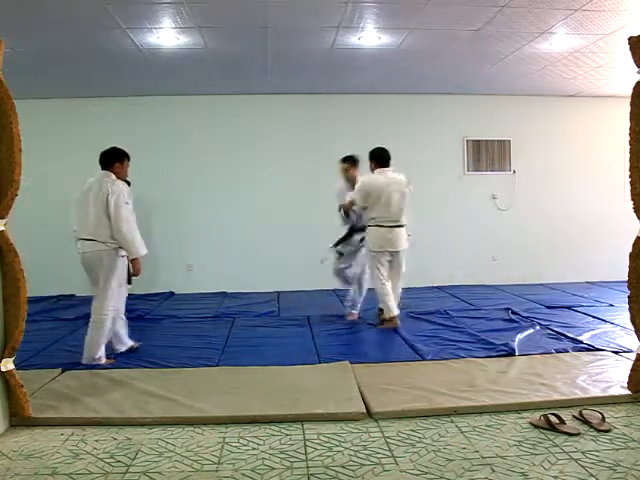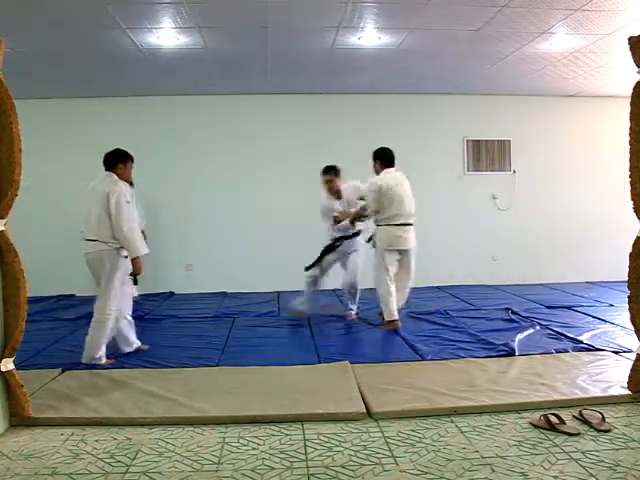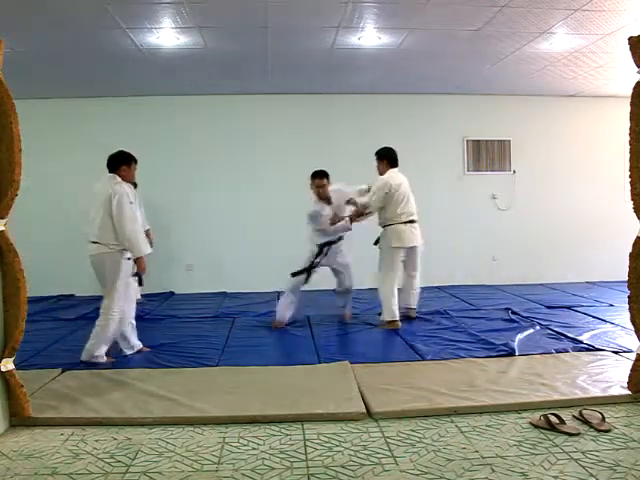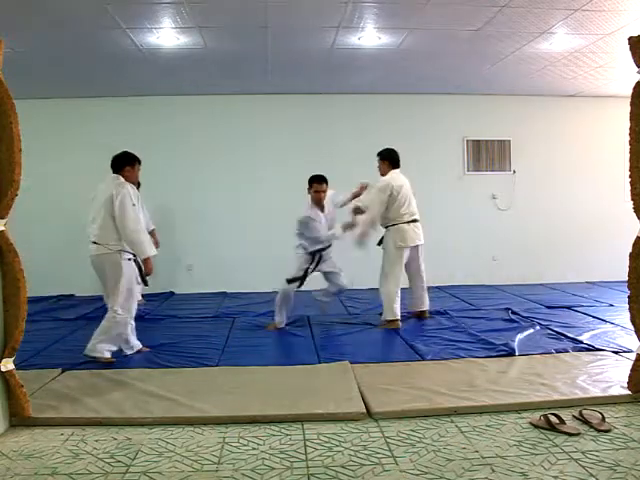
dt=0.1s
person 1, frame 1
left shoulder: (90, 186)
right shoulder: (117, 187)
left elbow: (82, 221)
right elbow: (124, 225)
right wrist: (135, 255)
left hip: (88, 249)
right hip: (107, 251)
left knee: (114, 300)
right knee: (105, 304)
left ankle: (122, 342)
right ankle: (93, 356)
person 1, frame 2
left shoulder: (95, 186)
right shoulder: (118, 187)
right elbow: (125, 225)
right wrist: (136, 255)
left hip: (93, 249)
right hip: (110, 251)
left knee: (120, 300)
right knee: (108, 304)
left ankle: (129, 343)
right ankle: (93, 355)
person 1, frame 3
left shoulder: (102, 187)
right shoulder: (122, 189)
right elbow: (128, 226)
right wrist: (140, 255)
left hip: (100, 251)
right hip: (115, 253)
left knee: (125, 301)
right knee: (116, 305)
left ankle: (131, 344)
right ankle: (93, 352)
person 1, frame 4
left shoulder: (105, 188)
right shoulder: (124, 190)
right elbow: (132, 227)
right wrist: (146, 256)
left hip: (101, 251)
right hip: (115, 254)
left knee: (125, 302)
right knee: (122, 306)
left ankle: (130, 345)
right ankle: (98, 348)
person 2, frame 1
left shoulder: (367, 182)
right shoulder: (401, 180)
left elbow: (357, 205)
left wrist: (348, 206)
left hip: (377, 235)
right hip: (398, 234)
left knee: (380, 277)
right knee: (395, 275)
left ankle: (390, 316)
right ankle: (387, 310)
person 2, frame 2
left shoulder: (377, 182)
right shoulder: (403, 179)
left elbow: (369, 209)
left wrist: (355, 215)
right wrist: (362, 213)
left hip: (387, 234)
right hip: (407, 232)
left knee: (385, 278)
right knee: (404, 275)
left ankle: (392, 318)
right ankle: (393, 309)
person 2, frame 3
left shoulder: (384, 181)
right shoulder: (401, 178)
left elbow: (370, 205)
right wrist: (360, 205)
left hip: (394, 233)
right hip: (412, 230)
left knee: (388, 277)
right knee: (411, 273)
left ankle: (392, 318)
right ankle: (409, 308)
person 2, frame 4
left shoulder: (386, 182)
right shoulder: (402, 179)
left elbow: (375, 211)
left wrist: (362, 233)
right wrist: (362, 207)
left hip: (397, 233)
right hip: (414, 230)
left knee: (390, 277)
right knee: (416, 273)
left ankle: (393, 318)
right ankle: (421, 309)
person 3, frame 1
right shoulder: (342, 191)
right elbow: (346, 220)
right wrist: (346, 212)
right hip: (353, 235)
left knee: (360, 274)
right knee: (339, 268)
left ankle: (353, 309)
right ankle: (353, 288)
person 3, frame 2
left shoulder: (353, 188)
right shoulder: (326, 205)
right elbow: (338, 227)
right wrist: (352, 221)
left hip: (352, 242)
right hip: (336, 243)
left knee: (352, 280)
right knee: (314, 275)
left ankle: (351, 310)
right ankle: (305, 306)
person 3, frame 3
left shoulder: (339, 191)
right shoulder: (315, 211)
left elbow: (354, 194)
right elbow: (333, 230)
right wrist: (351, 220)
left hip: (335, 247)
right hip: (319, 248)
left knee: (346, 283)
right knee: (297, 281)
left ankle: (346, 307)
right ankle: (282, 318)
person 3, frame 4
left shoulder: (330, 197)
right shoulder: (307, 217)
left elbow: (338, 203)
right elbow: (323, 237)
left wrist: (356, 194)
right wrist: (344, 228)
left hip: (324, 253)
right hip: (308, 255)
left knee: (339, 284)
right knee: (288, 288)
left ankle: (322, 298)
right ankle: (279, 321)
